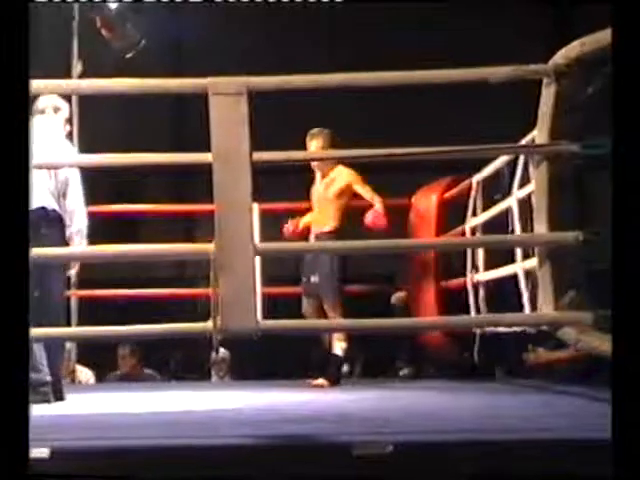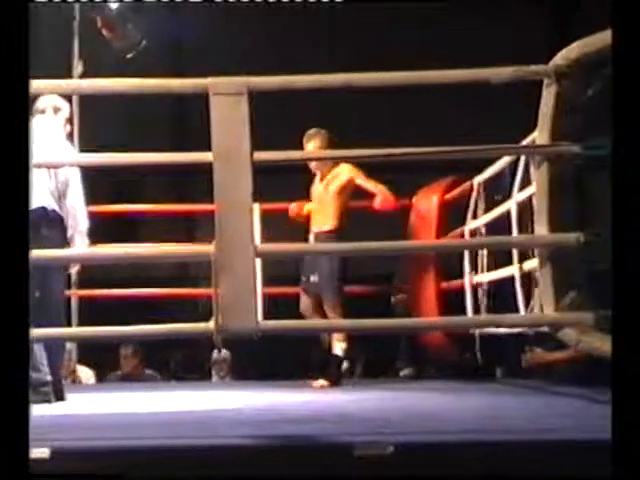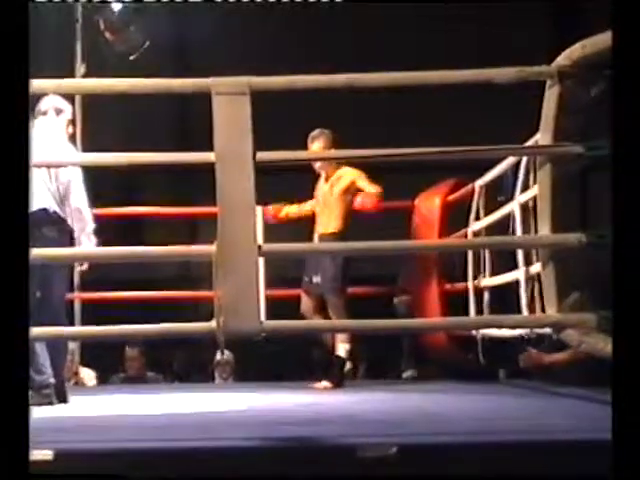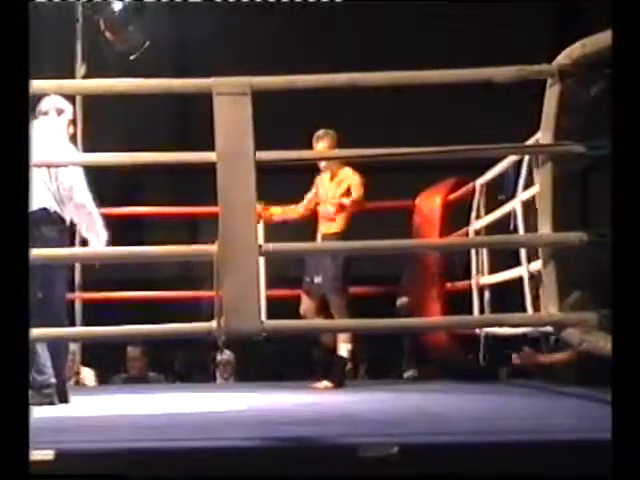
dt=0.1s
person 1, frame 1
right shoulder: (58, 144)
right elbow: (72, 198)
right wrist: (77, 240)
left hip: (38, 226)
right hip: (47, 226)
left knee: (34, 307)
right knee: (50, 308)
left ankle: (40, 382)
right ankle: (51, 382)
person 1, frame 2
right shoulder: (58, 144)
right elbow: (72, 198)
right wrist: (78, 241)
left hip: (37, 226)
right hip: (47, 226)
left knee: (34, 308)
right knee: (50, 308)
left ankle: (40, 382)
right ankle: (51, 382)
person 1, frame 3
right shoulder: (59, 146)
right elbow: (74, 198)
right wrist: (86, 240)
left hip: (36, 228)
right hip: (48, 229)
left knee: (36, 309)
right knee: (53, 309)
left ankle: (42, 384)
right ankle: (55, 385)
person 1, frame 4
right shoulder: (59, 145)
right elbow: (77, 196)
right wrist: (97, 234)
left hip: (36, 227)
right hip: (48, 228)
left knee: (35, 309)
right knee: (53, 309)
left ankle: (43, 384)
right ankle: (55, 385)
person 2, frame 1
left shoulder: (343, 175)
right shoulder: (316, 179)
left elbow: (369, 195)
left wrist: (377, 207)
right wrist: (299, 223)
left hip: (329, 243)
right hip: (312, 244)
left knee: (331, 308)
right knee: (308, 309)
left ankle: (333, 371)
right ankle: (334, 355)
person 2, frame 2
left shoulder: (344, 172)
right shoulder: (317, 179)
left elbow: (373, 186)
left wrist: (383, 195)
right wrist: (304, 210)
left hip: (330, 242)
right hip: (312, 243)
left knee: (331, 308)
right knee: (306, 307)
left ankle: (333, 371)
right ankle: (334, 353)
person 2, frame 3
left shoulder: (349, 174)
right shoulder: (322, 180)
left elbow: (375, 189)
left wrist: (371, 196)
right wrist: (284, 211)
left hip: (336, 244)
right hip: (317, 244)
left knee: (336, 310)
right knee: (308, 308)
left ankle: (336, 372)
right ankle: (338, 354)
person 2, frame 4
left shoulder: (350, 176)
right shoulder: (321, 180)
left elbow: (359, 194)
right elbow: (301, 209)
left wrist: (341, 204)
right wrist: (273, 212)
left hip: (335, 244)
right hip: (319, 245)
left knee: (338, 309)
right knee: (306, 310)
left ankle: (337, 373)
right ankle: (337, 357)
